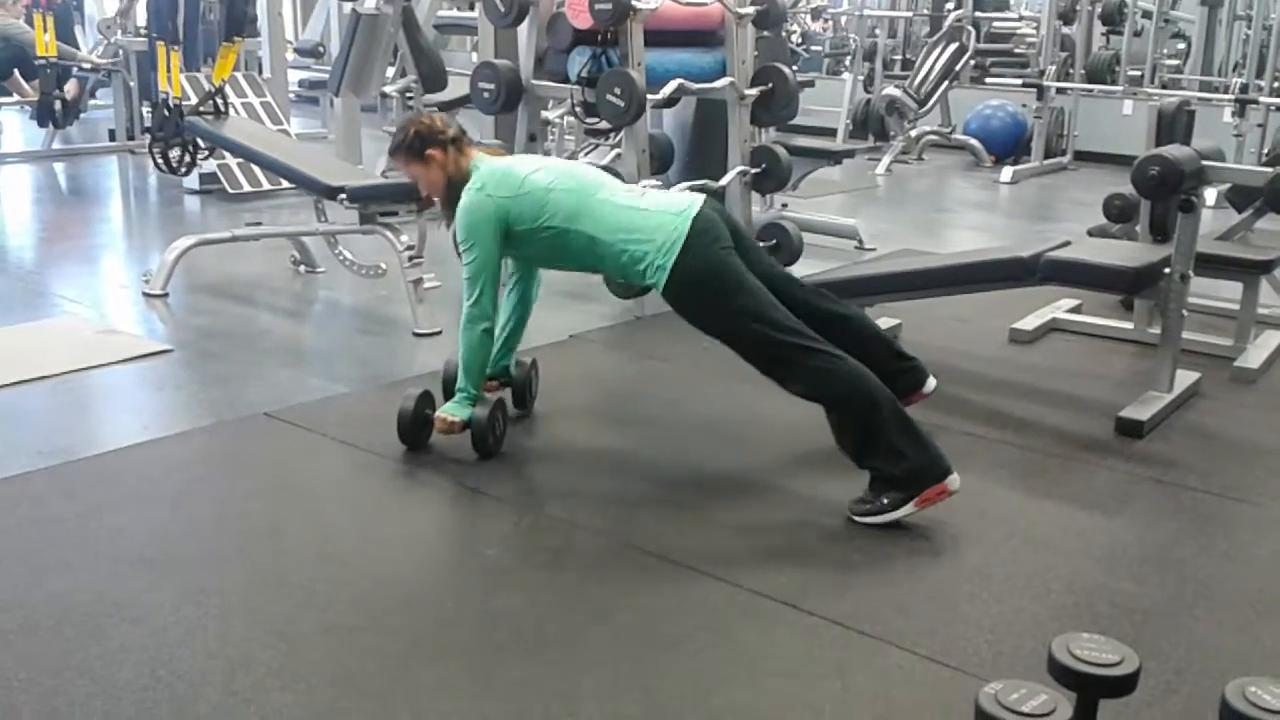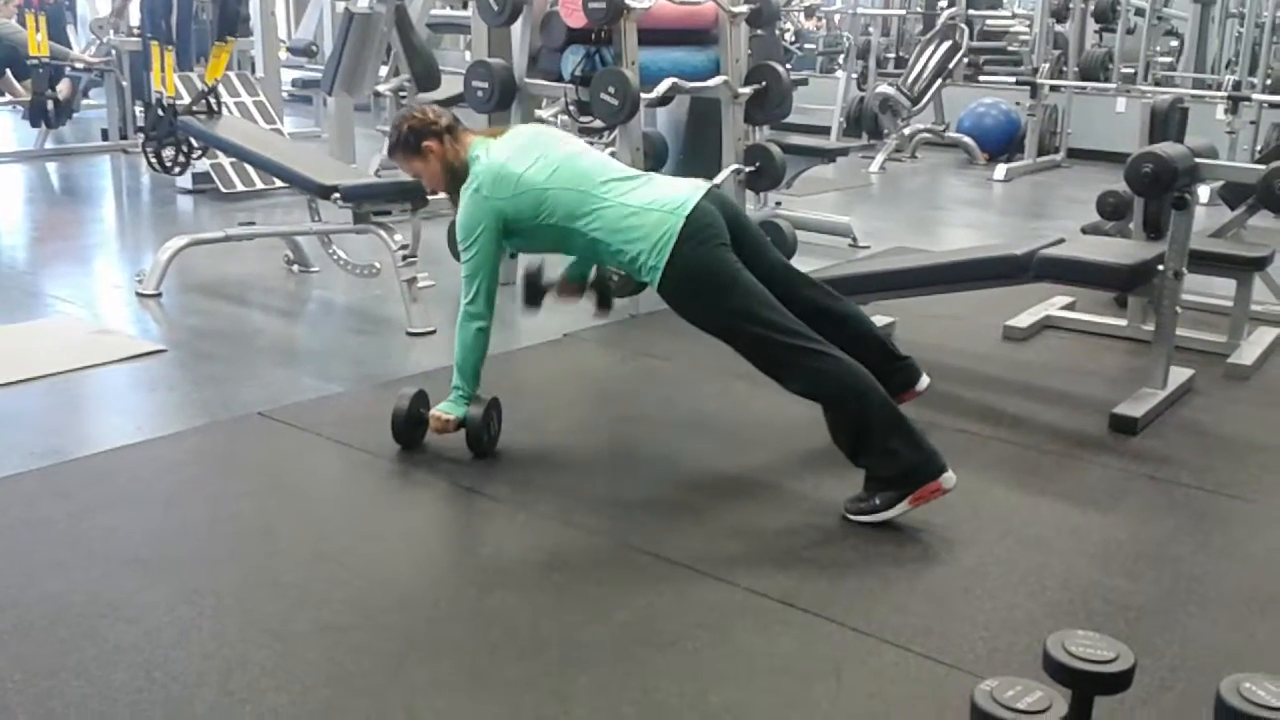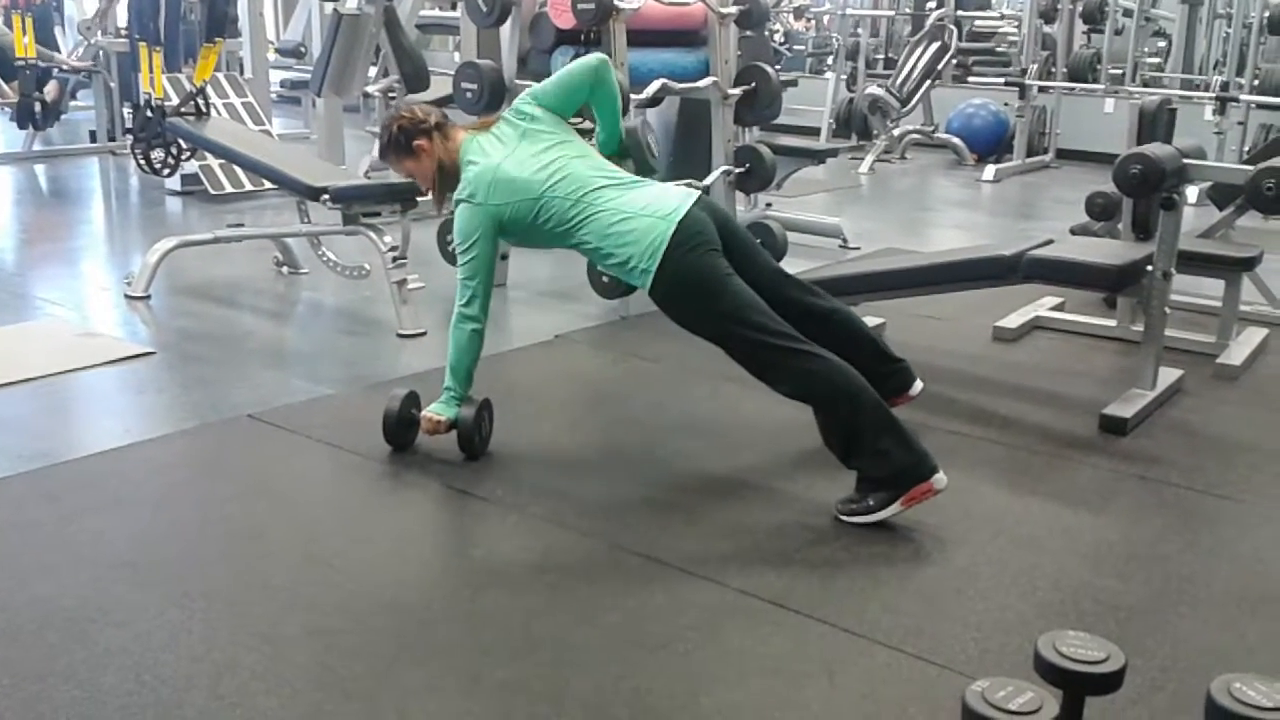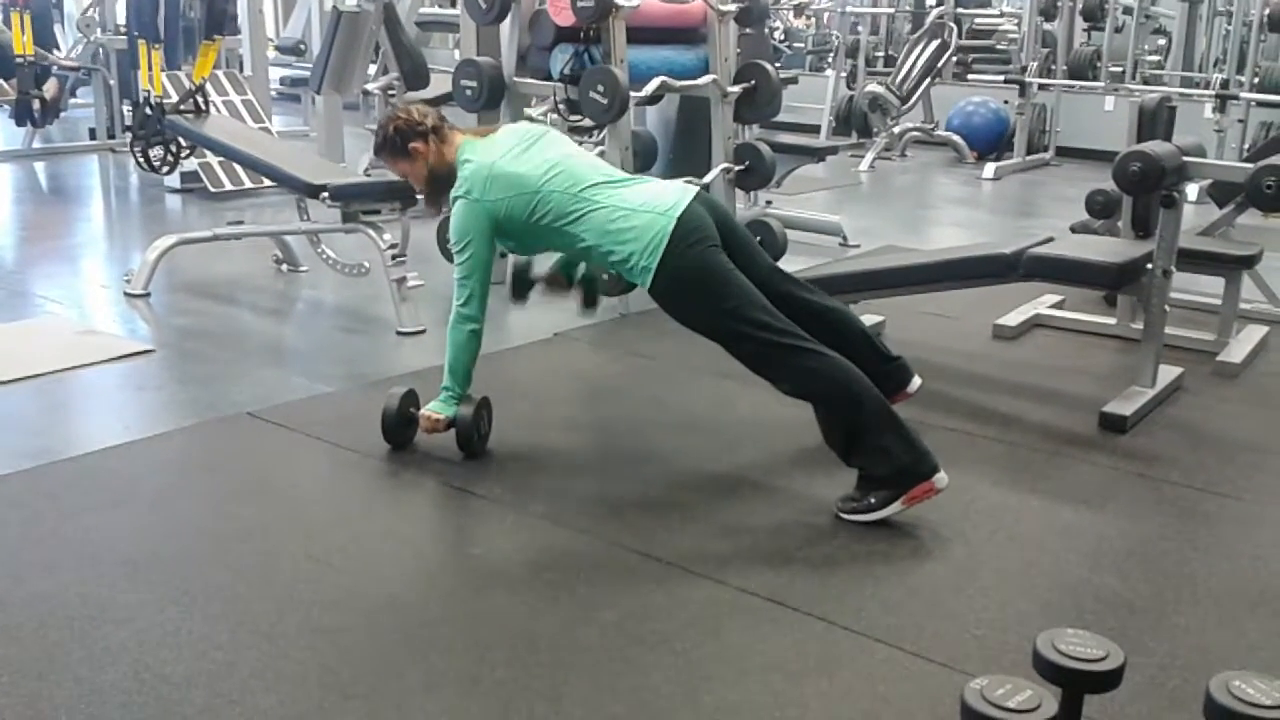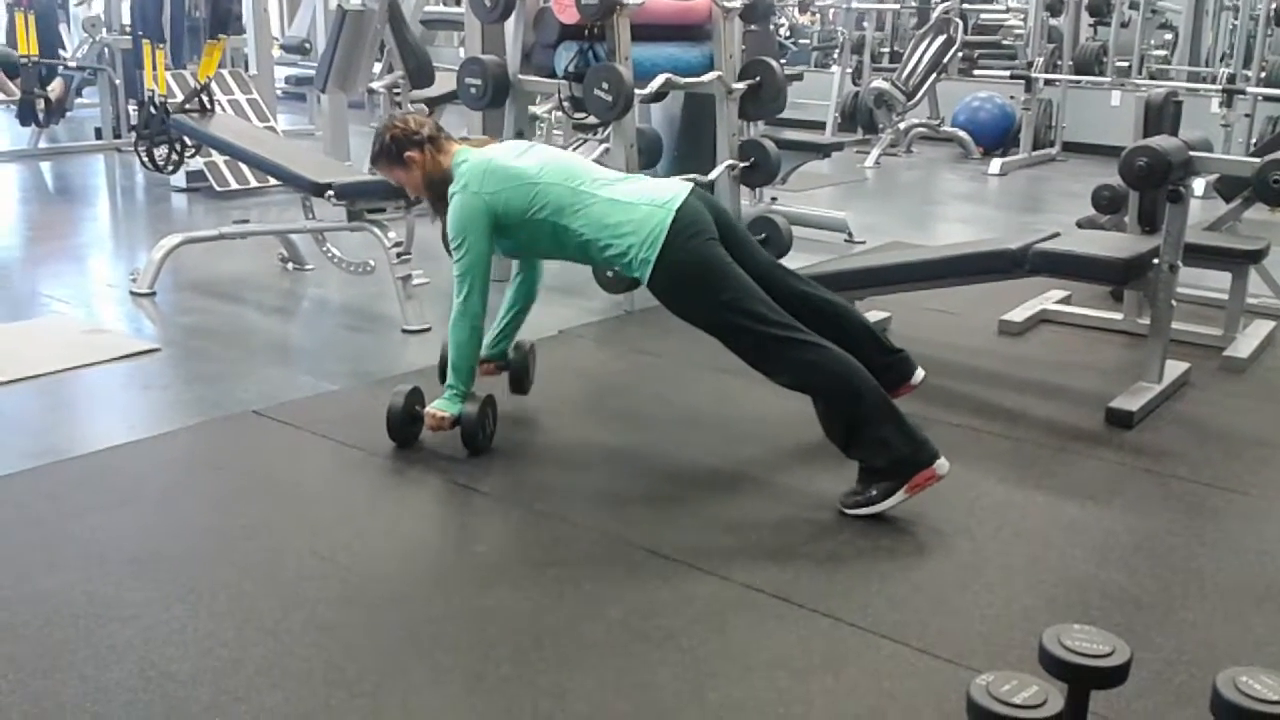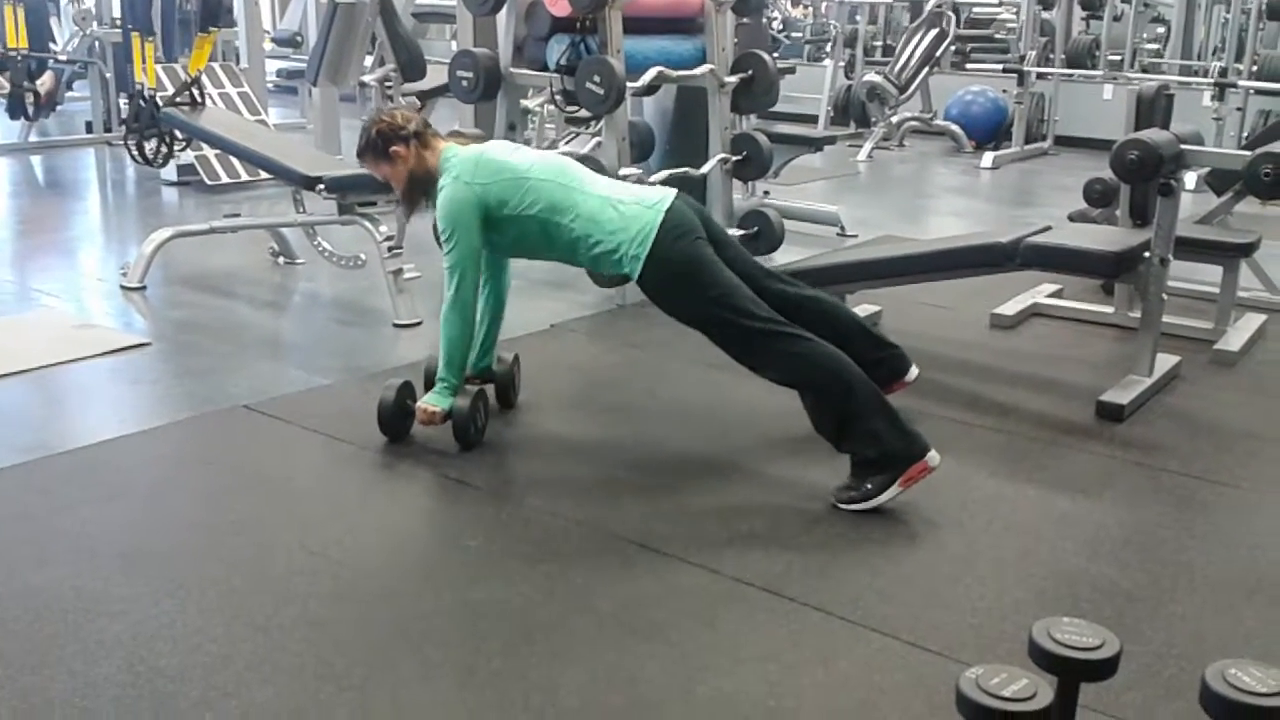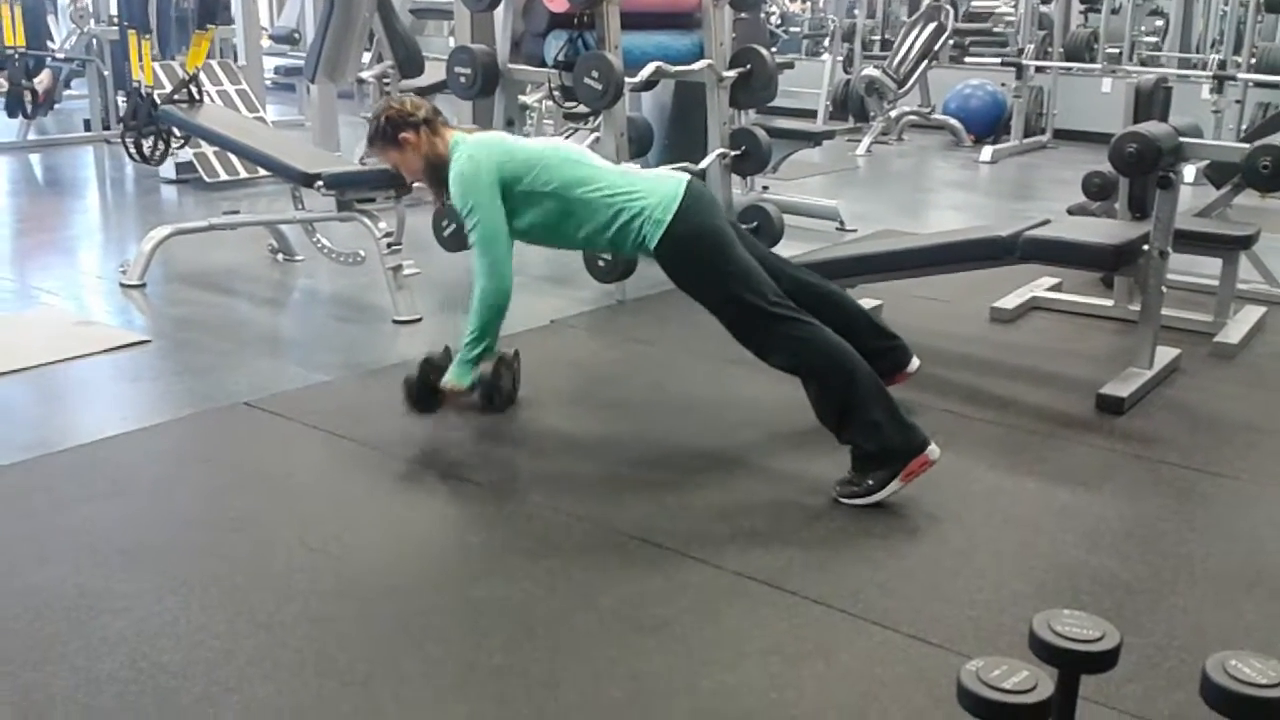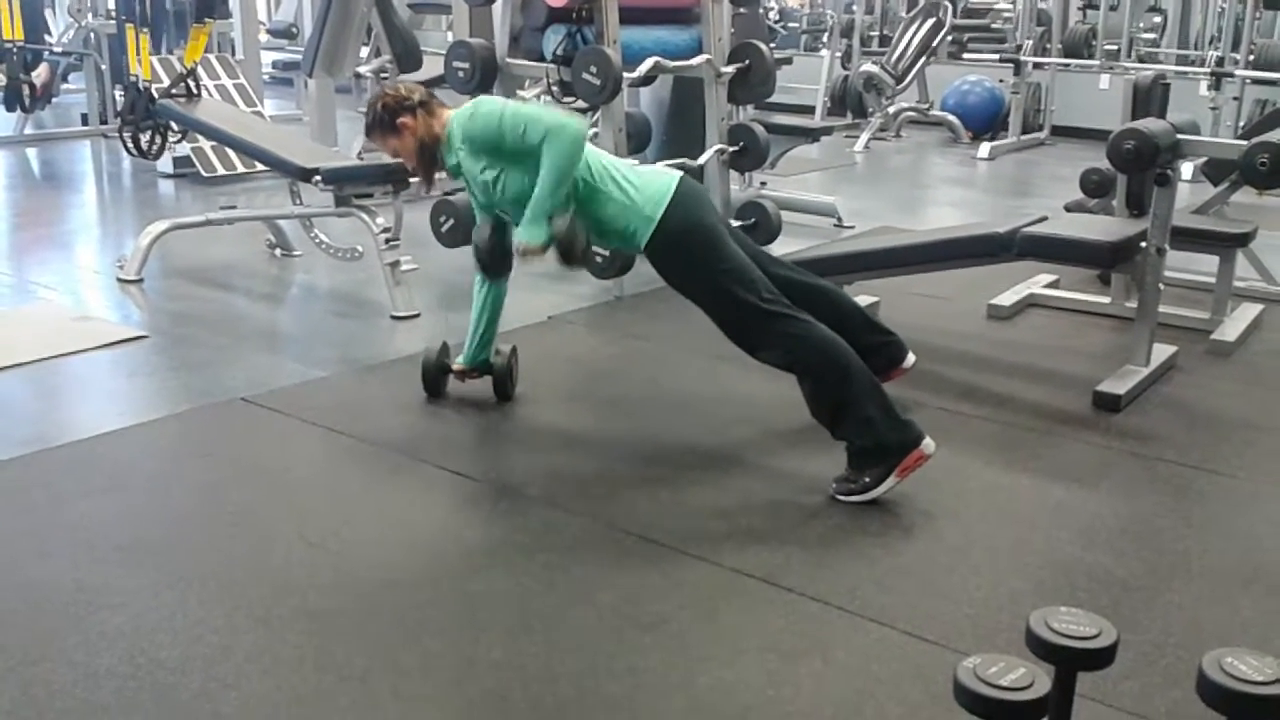
dt=0.3s
person 1, frame 1
left shoulder: (478, 203)
right shoulder: (514, 167)
left elbow: (478, 309)
right elbow: (524, 274)
left wrist: (465, 399)
right wrist: (497, 366)
left hip: (681, 256)
right hip: (697, 214)
left knee: (799, 353)
right knee: (802, 304)
left ankle: (915, 473)
right ankle: (904, 377)
person 1, frame 2
left shoulder: (480, 198)
right shoulder: (529, 133)
left elbow: (476, 305)
left wrist: (459, 399)
right wrist: (580, 268)
left hip: (677, 251)
right hip: (700, 203)
left knee: (795, 352)
right knee: (802, 298)
left ankle: (910, 472)
right ankle: (898, 377)
person 1, frame 3
left shoulder: (476, 199)
right shoulder: (523, 113)
left elbow: (471, 306)
right elbow: (601, 66)
left wrist: (452, 400)
right wrist: (612, 141)
left hip: (666, 256)
right hip: (691, 208)
left knee: (786, 354)
right knee: (792, 298)
left ankle: (902, 472)
right ankle: (892, 379)
person 1, frame 4
left shoulder: (471, 197)
right shoulder: (519, 130)
left elbow: (469, 305)
left wrist: (451, 399)
right wrist: (574, 260)
left hip: (666, 252)
right hip: (690, 205)
left knee: (786, 351)
right knee: (790, 298)
left ankle: (903, 471)
right ankle: (890, 378)
person 1, frame 5
left shoulder: (468, 196)
right shoulder: (503, 154)
left elbow: (468, 300)
right elbow: (528, 259)
left wrist: (455, 394)
right wrist: (498, 347)
left hip: (664, 246)
right hip: (684, 202)
left knee: (781, 342)
right knee: (788, 293)
left ankle: (902, 461)
right ankle: (892, 370)
person 1, frame 6
left shoulder: (456, 191)
right shoulder: (484, 158)
left elbow: (461, 294)
right elbow: (494, 272)
left wrist: (446, 389)
right wrist: (481, 363)
left hip: (653, 249)
right hip: (668, 210)
left knee: (772, 340)
right knee: (777, 294)
left ankle: (894, 454)
right ankle: (886, 366)
person 1, frame 7
left shoulder: (470, 168)
right shoulder: (481, 155)
left elbow: (496, 276)
right elbow: (494, 268)
left wrist: (464, 365)
right wrist: (480, 353)
left hip: (670, 221)
right hip: (678, 203)
left knee: (781, 328)
right knee: (782, 285)
left ankle: (894, 450)
right ankle: (888, 358)
person 1, frame 8
left shoulder: (473, 123)
right shoulder: (470, 162)
left elbow: (569, 130)
left wrist: (537, 224)
right wrist: (475, 354)
left hip: (661, 216)
right hip: (668, 205)
left knee: (773, 324)
right knee: (778, 284)
left ankle: (890, 446)
right ankle: (884, 355)
